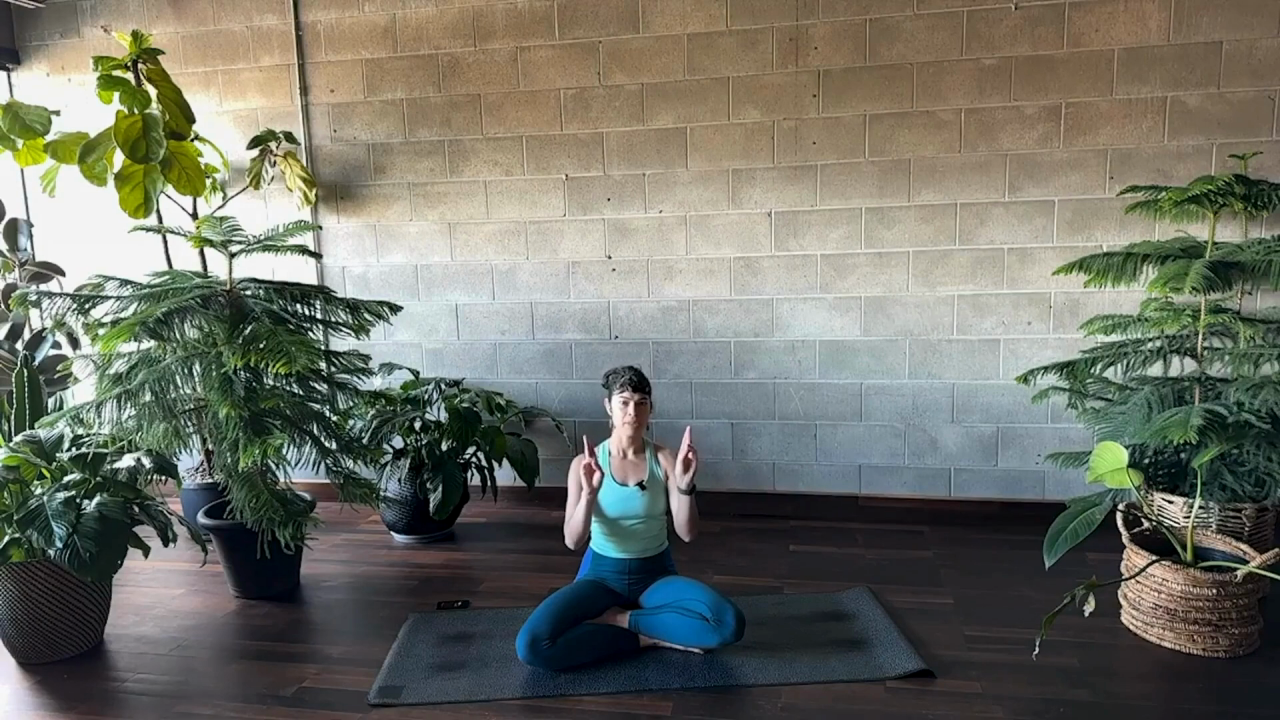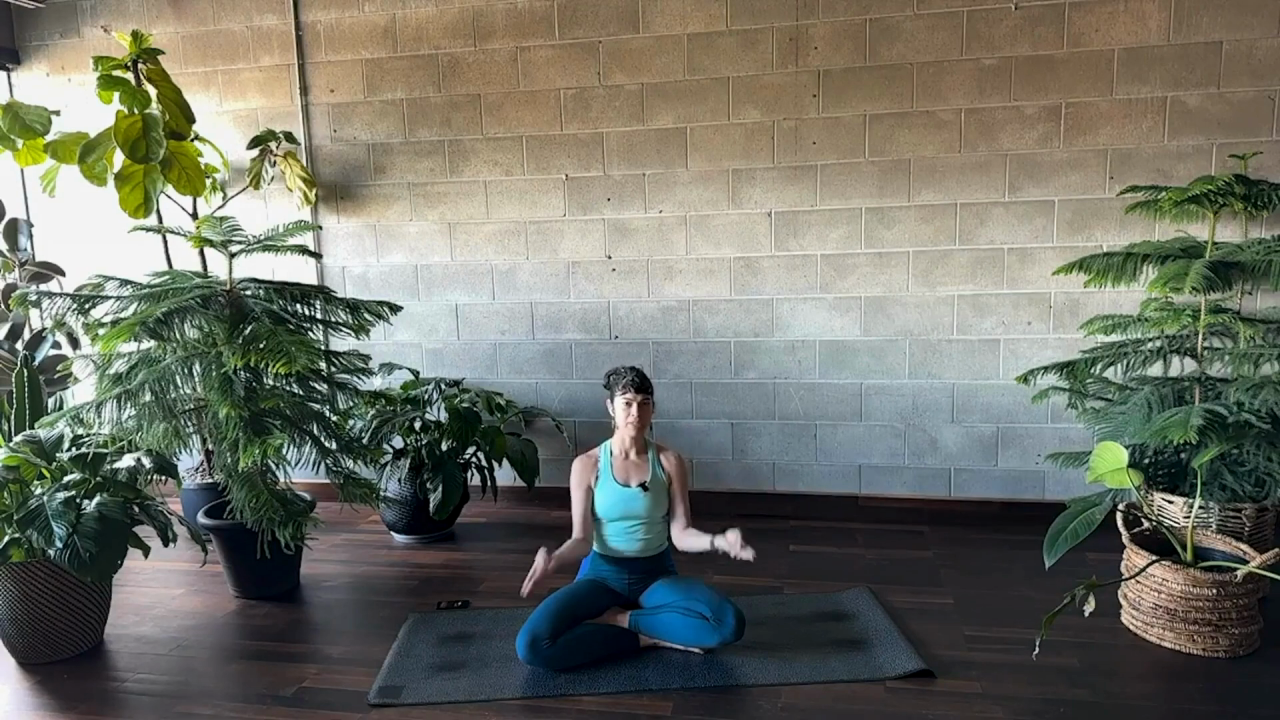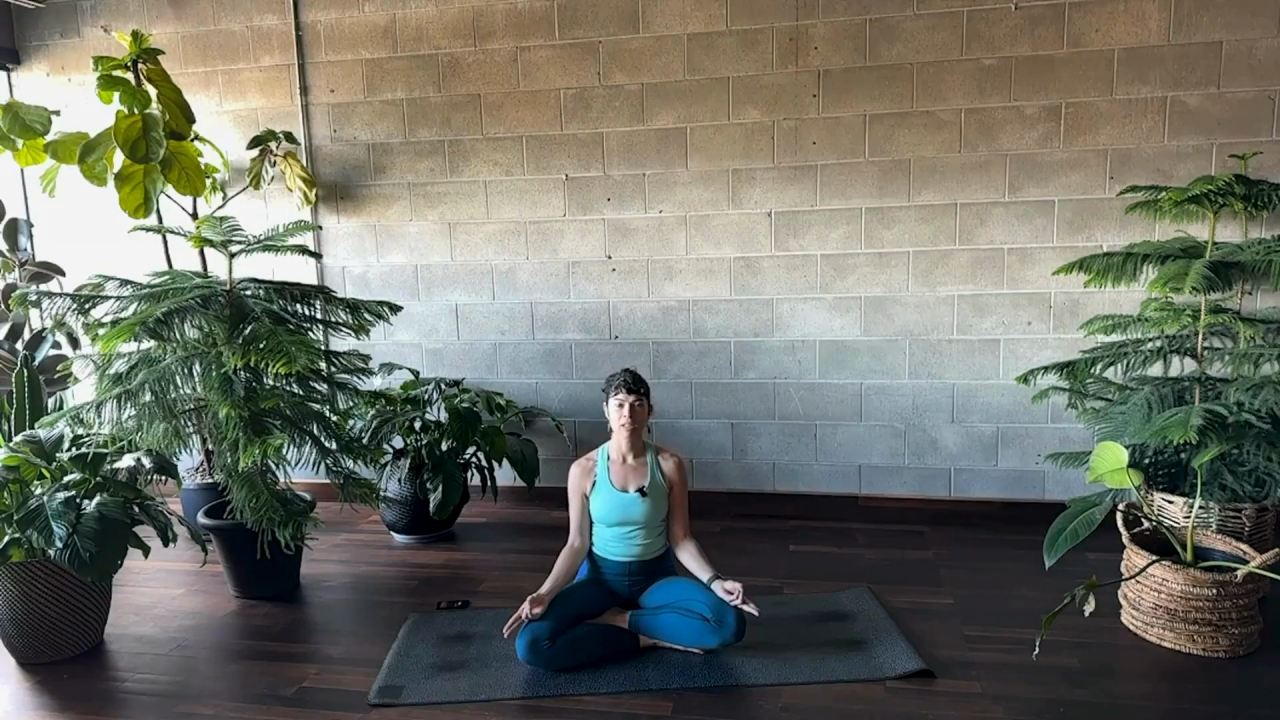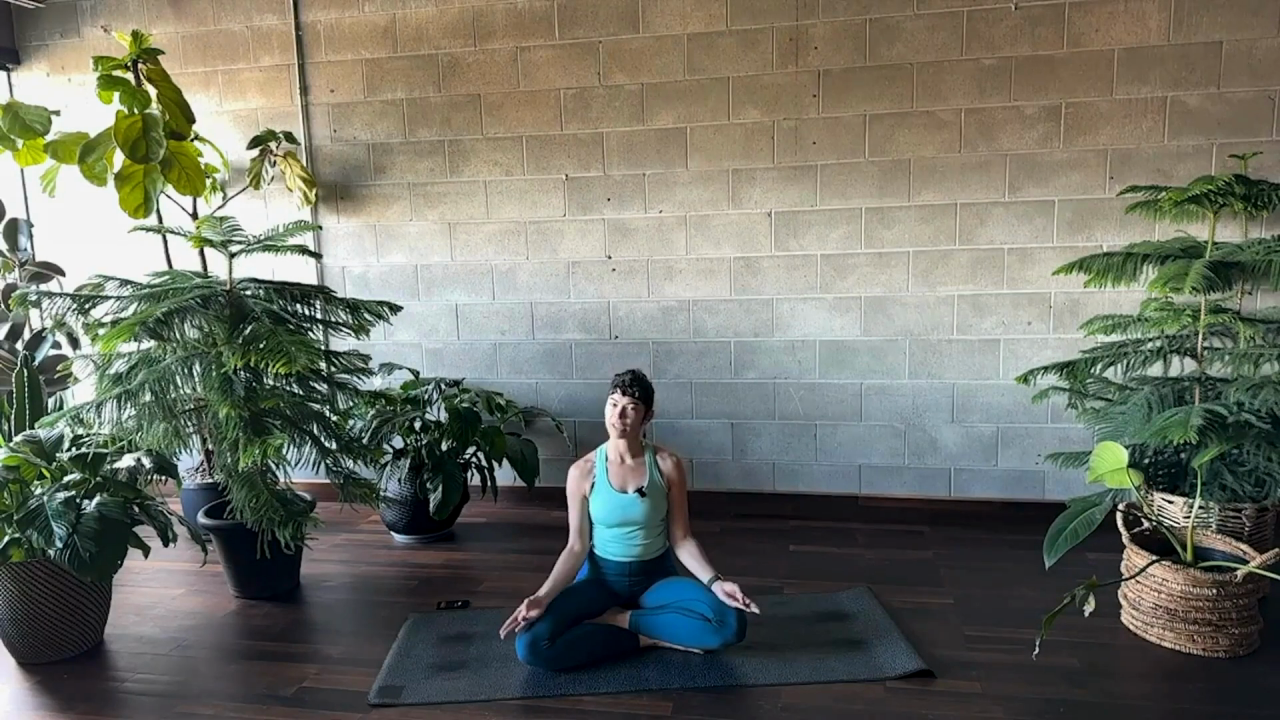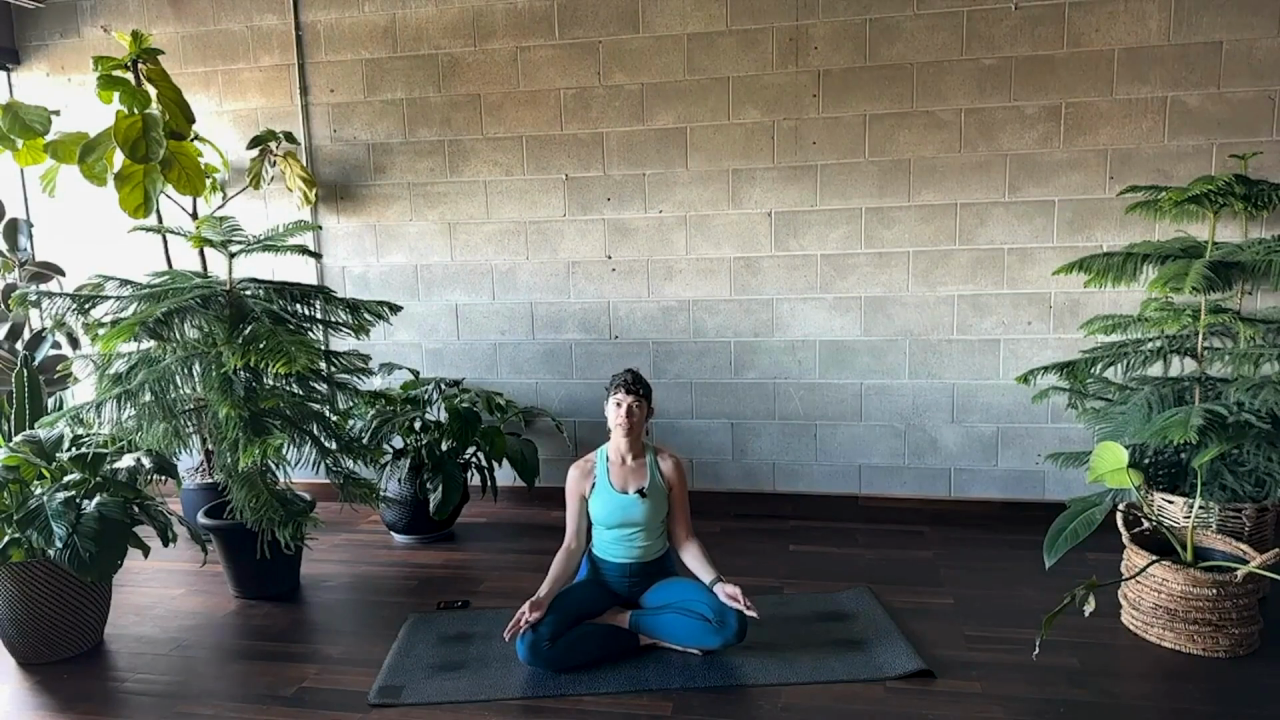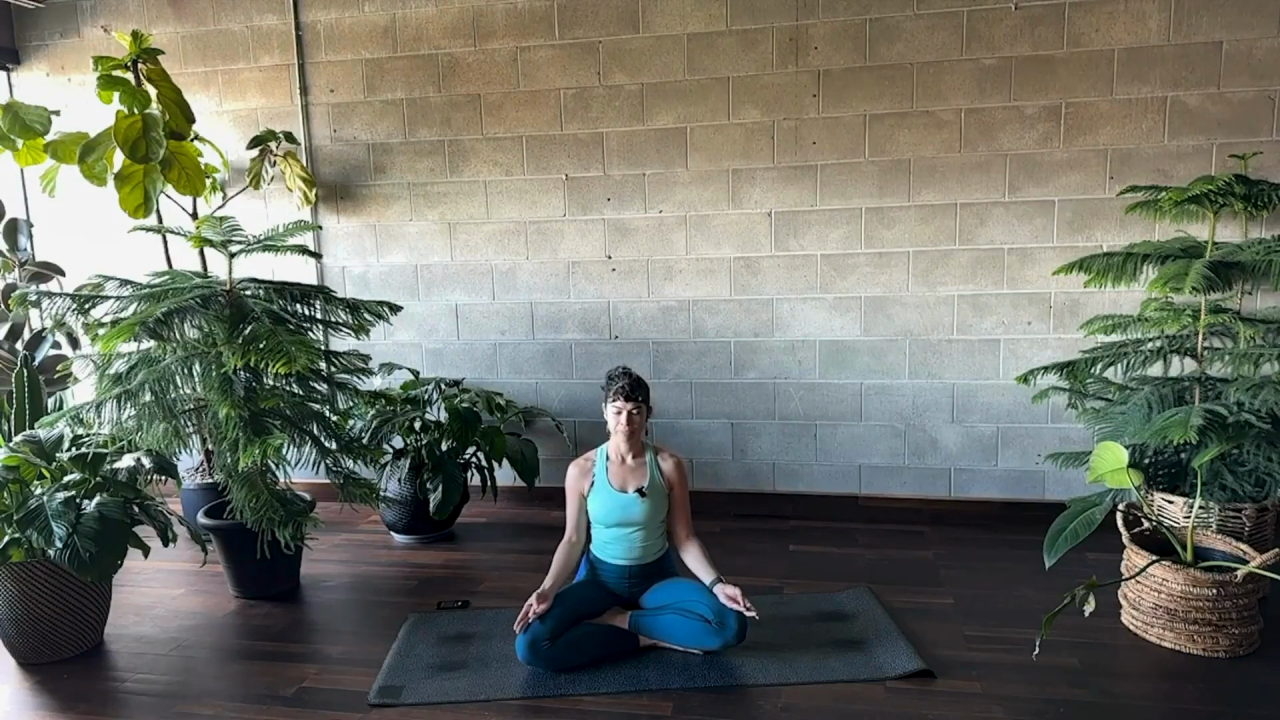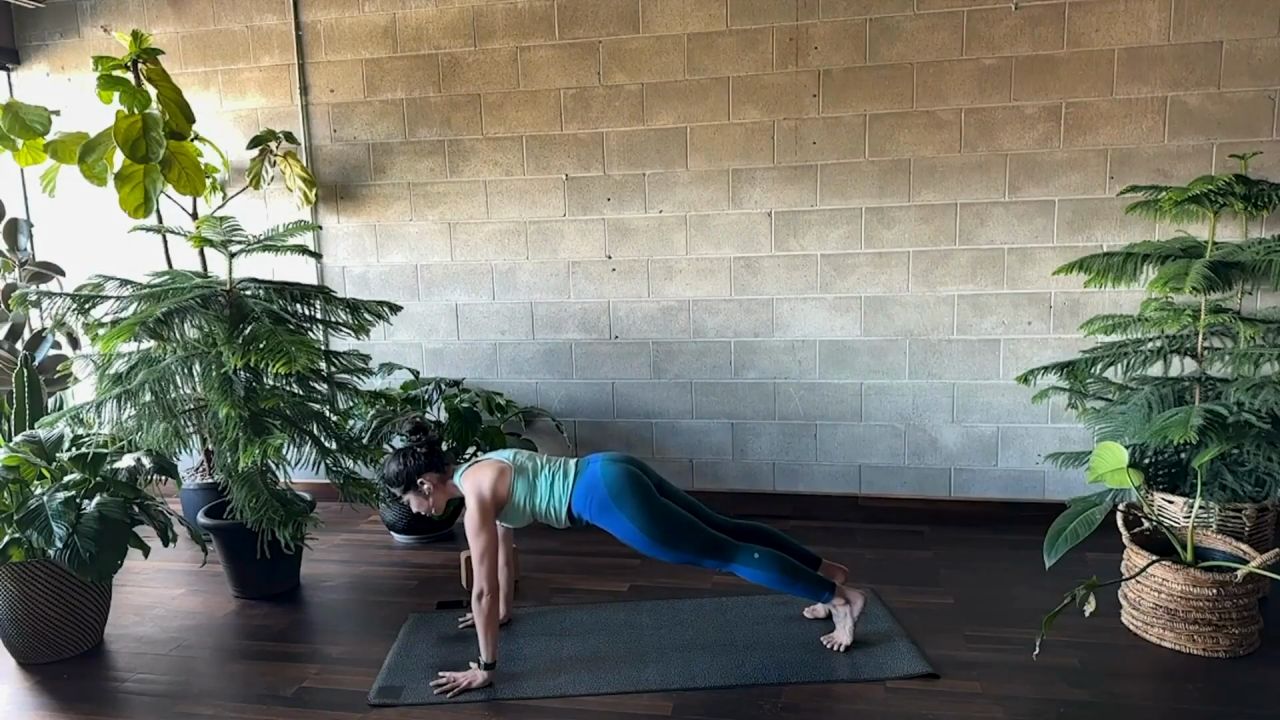
dt=0.5s
person 1, frame 1
left shoulder: (666, 459)
right shoulder: (585, 463)
left elbow: (687, 533)
right elbow: (573, 540)
left wrist: (685, 484)
right wrist: (589, 493)
left hip: (655, 574)
right hip: (601, 574)
left knee: (728, 623)
right knee: (532, 646)
left ankle: (617, 619)
right ankle: (648, 636)
person 1, frame 2
left shoulder: (668, 461)
right shoulder: (587, 465)
left elbow: (680, 534)
right elbow: (582, 539)
left wrist: (717, 541)
right wrist: (555, 560)
left hip: (656, 575)
right hip: (602, 576)
left knee: (727, 623)
right knee: (532, 647)
left ankle: (618, 621)
right ankle: (646, 637)
person 1, frame 3
left shoulder: (669, 465)
right shoulder: (584, 469)
left elbow: (680, 539)
right elbow: (577, 544)
left wrist: (714, 581)
right wrist: (545, 594)
left hip: (655, 576)
right hip: (600, 577)
left knee: (729, 624)
right knee: (531, 646)
left ankle: (619, 620)
right ankle: (647, 637)
person 1, frame 4
left shoulder: (667, 465)
right shoulder: (583, 471)
left elbow: (681, 539)
right elbow: (577, 547)
left wrist: (714, 581)
right wrist: (543, 596)
left hip: (655, 576)
right hip: (600, 577)
left knee: (729, 623)
right knee: (532, 646)
left ankle: (618, 621)
right ankle: (649, 637)
person 1, frame 5
left shoulder: (668, 466)
right shoulder: (582, 472)
left elbow: (683, 539)
right elbow: (573, 545)
left wrist: (717, 584)
right wrist: (542, 597)
left hip: (656, 577)
right hip: (600, 578)
left knee: (730, 624)
right knee: (532, 645)
left ankle: (620, 620)
right ankle: (648, 635)
person 1, frame 6
left shoulder: (668, 466)
right shoulder: (582, 470)
left elbow: (683, 539)
right elbow: (573, 540)
left wrist: (716, 583)
right wrist: (547, 590)
left hip: (655, 577)
right hip: (599, 577)
left knee: (730, 625)
right knee: (531, 646)
left ankle: (619, 621)
right ankle: (649, 635)
person 1, frame 7
left shoulder: (476, 492)
right shoulder: (481, 471)
left elbow: (482, 588)
right elbow: (504, 543)
left wrist: (485, 667)
right wrist: (502, 611)
left hip: (607, 493)
right hip: (610, 474)
left knee: (726, 553)
right knee: (723, 531)
left ankle: (838, 597)
right ankle: (825, 570)
